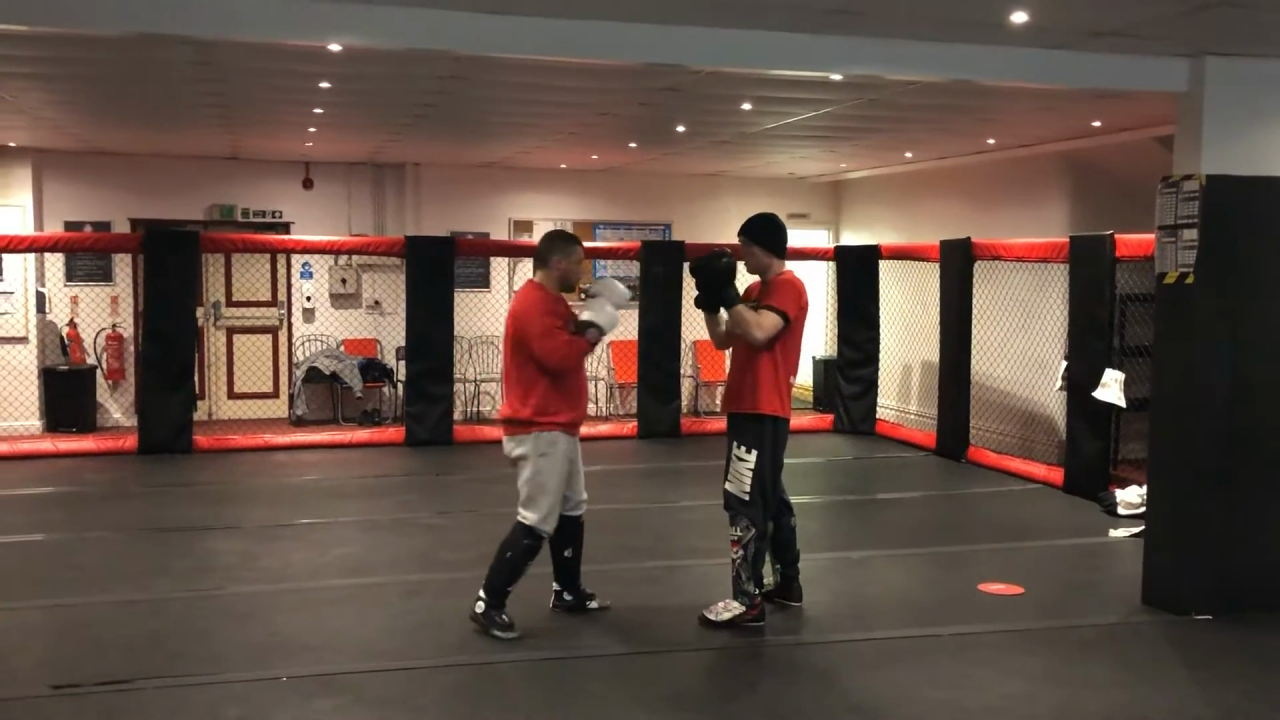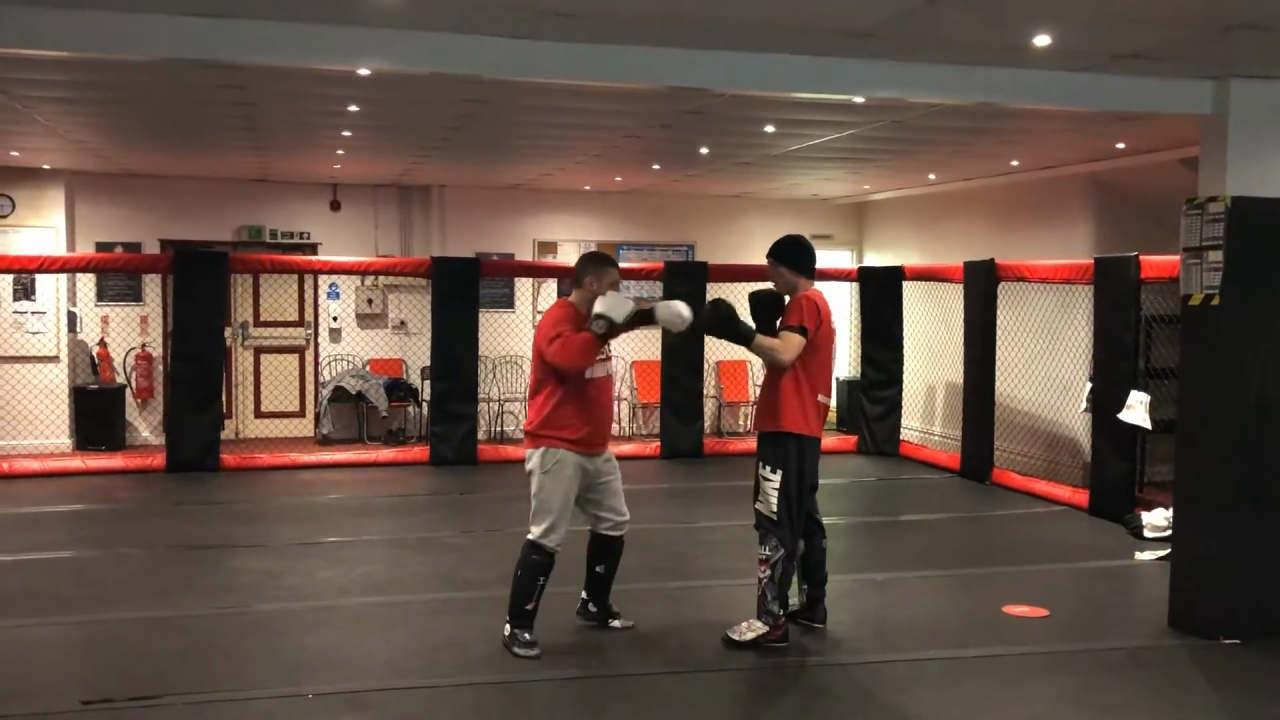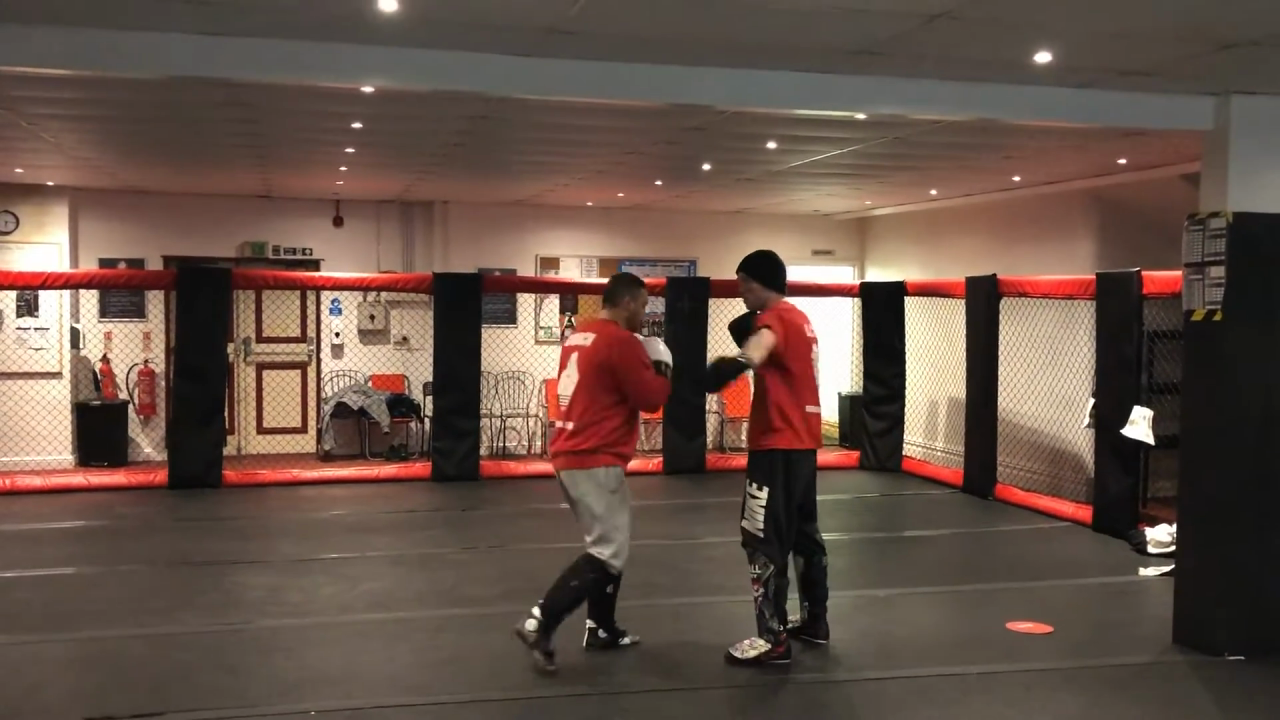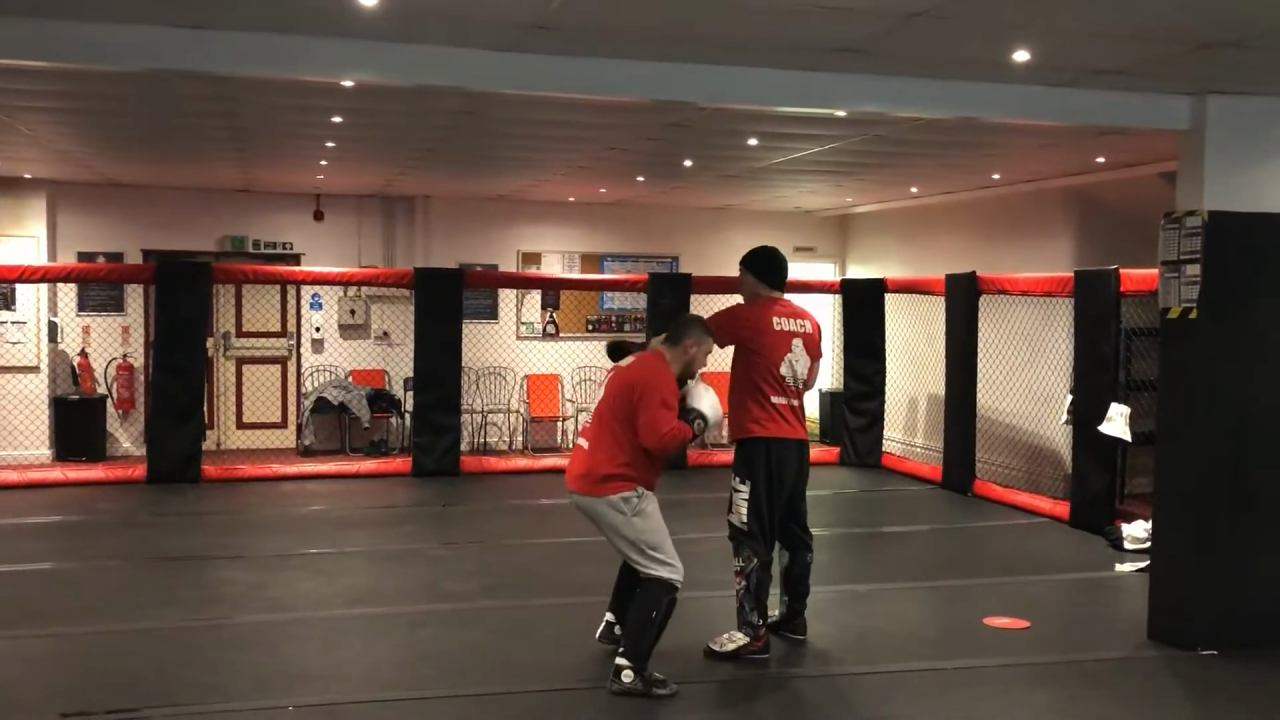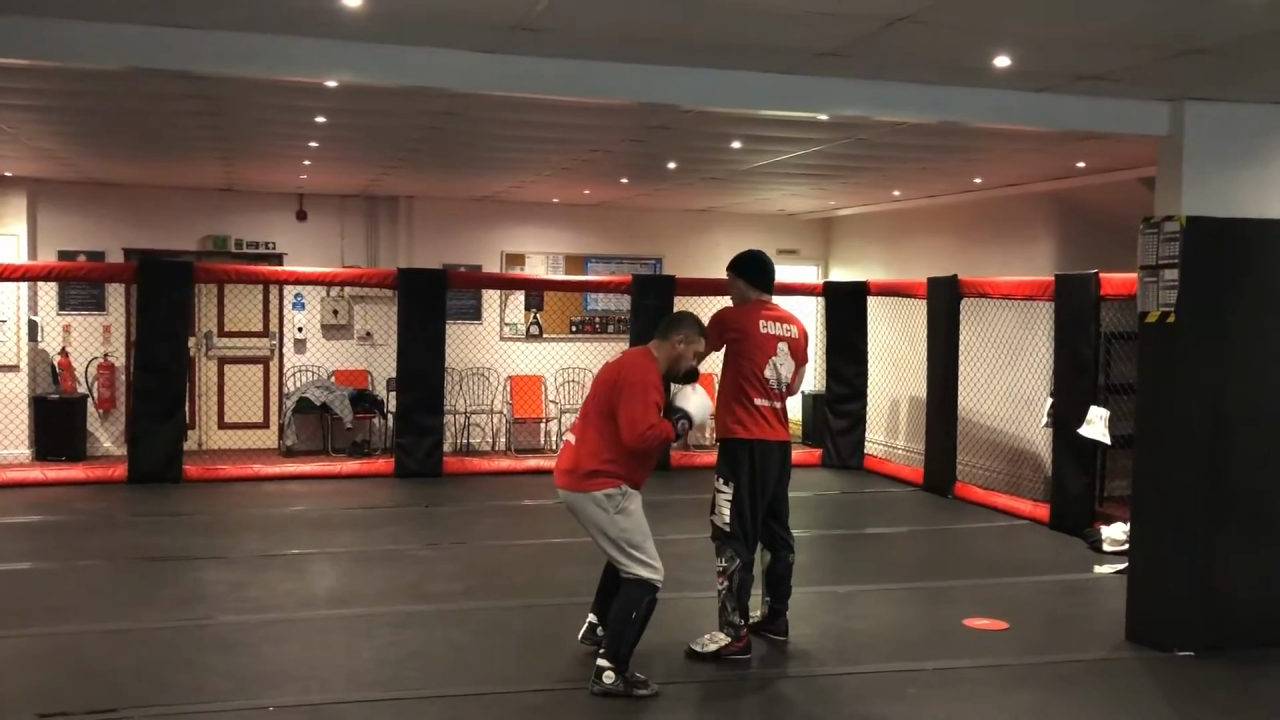
dt=1s
person 1, frame 1
left shoulder: (787, 287)
right shoulder: (755, 290)
left elbow: (758, 333)
right elbow: (722, 340)
left wrist: (724, 293)
right wrist: (709, 297)
left hip: (761, 411)
right hip: (753, 409)
left knee: (745, 501)
right knee: (770, 497)
left ankle: (748, 600)
right ankle: (787, 583)
person 1, frame 2
left shoulder: (804, 303)
right shoulder: (810, 305)
left elbow: (784, 355)
right elbow: (779, 359)
left wrist: (739, 331)
right wrist: (763, 326)
left hip: (788, 429)
right hip: (800, 429)
left knee: (776, 522)
right knee: (804, 517)
left ankle: (771, 620)
right ankle: (813, 604)
person 1, frame 3
left shoulder: (777, 316)
right shoulder: (794, 318)
left elbow: (764, 341)
left wrist: (739, 361)
right wrist: (745, 355)
left hip: (778, 446)
right hip: (800, 444)
left knee: (763, 539)
right knee: (803, 533)
left ankle: (771, 637)
right ankle: (815, 619)
person 1, frame 4
left shoulder: (747, 316)
right shoulder: (807, 321)
left hip: (759, 441)
right hip: (793, 439)
left knee: (749, 535)
right knee: (792, 531)
left ankle: (751, 632)
right ankle: (792, 616)
person 1, frame 5
left shoulder: (732, 318)
right shoulder: (795, 326)
left hip: (743, 442)
right hip: (778, 442)
left knee: (733, 536)
right knee: (776, 531)
left ankle: (734, 633)
right ankle: (775, 616)
person 2, frame 1
left shoulder: (549, 299)
right shoulder: (534, 304)
left elbow: (569, 336)
right elbow: (564, 358)
left wrist: (597, 307)
right wrist: (595, 324)
left hip: (558, 427)
right hip: (540, 430)
left knee: (571, 510)
right knee: (537, 521)
left ankle: (568, 592)
right ankle: (488, 604)
person 2, frame 2
left shoulder: (592, 316)
right shoulder: (556, 320)
left elbow: (616, 323)
right elbow: (569, 359)
left wrist: (652, 313)
right wrist: (603, 321)
left hip: (594, 447)
right hip: (555, 448)
left knee: (612, 525)
right knee: (546, 538)
left ankle: (595, 604)
right ankle: (517, 625)
person 2, frame 3
left shoulder: (580, 336)
right shoulder: (620, 341)
right elbow: (651, 398)
left wrist: (641, 363)
right wrist: (660, 367)
left hip: (574, 456)
right hip: (597, 462)
left knee: (609, 545)
right knee: (608, 553)
left ankle: (602, 628)
right ankle: (539, 623)
person 2, frame 4
left shoulder: (639, 364)
right shoulder: (657, 375)
right elbow: (660, 439)
left wrist: (681, 411)
right wrist: (697, 422)
left hip: (588, 478)
right hip: (611, 486)
left knee: (642, 553)
right knee: (665, 575)
left ankle: (616, 625)
right ankle: (629, 671)
person 2, frame 5
left shoulder: (635, 362)
right shoulder: (640, 371)
right elbow: (640, 435)
left wrist: (671, 414)
right wrist: (682, 422)
left hip: (581, 476)
right hip: (598, 484)
left knee: (625, 555)
right knee: (646, 575)
left ankle: (597, 626)
right ankle: (609, 672)
